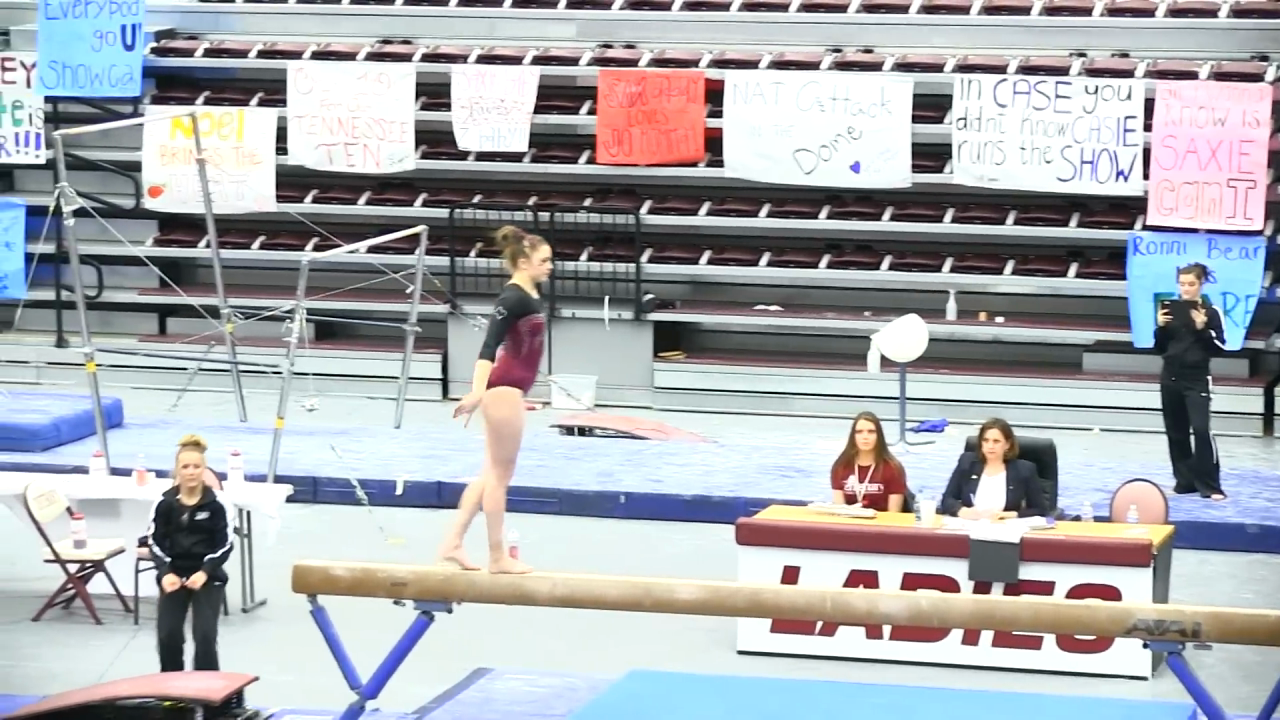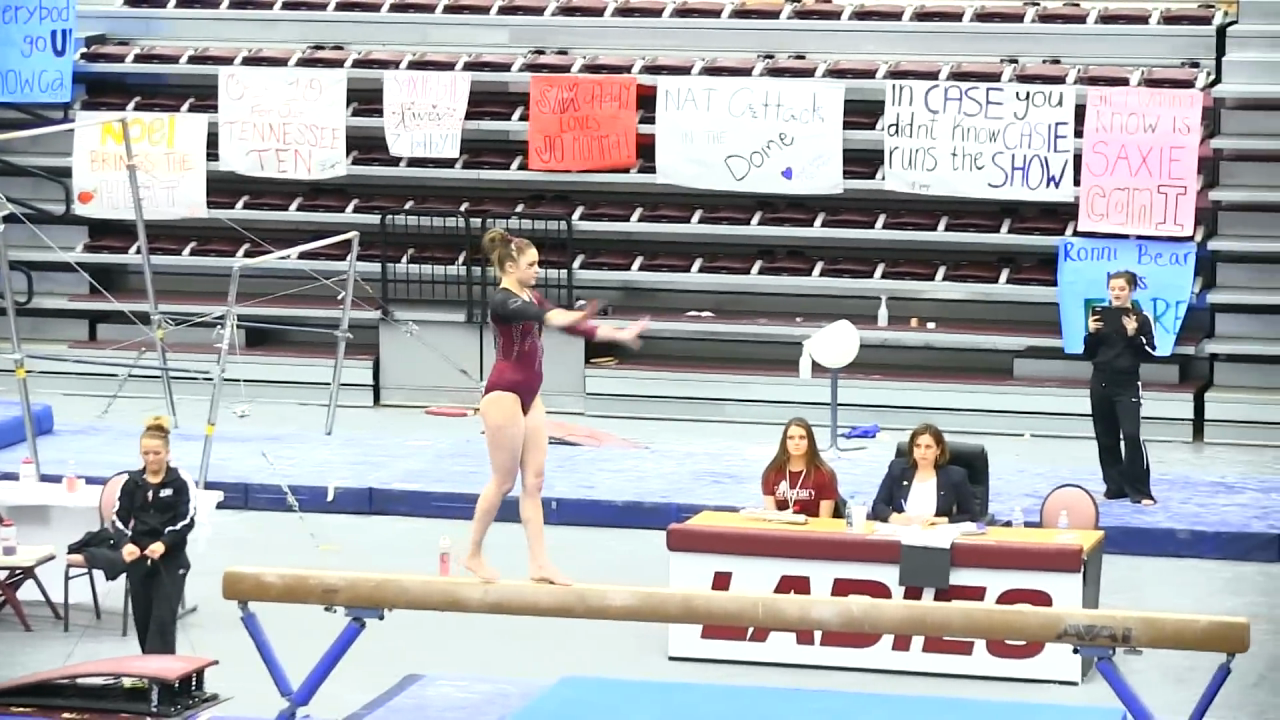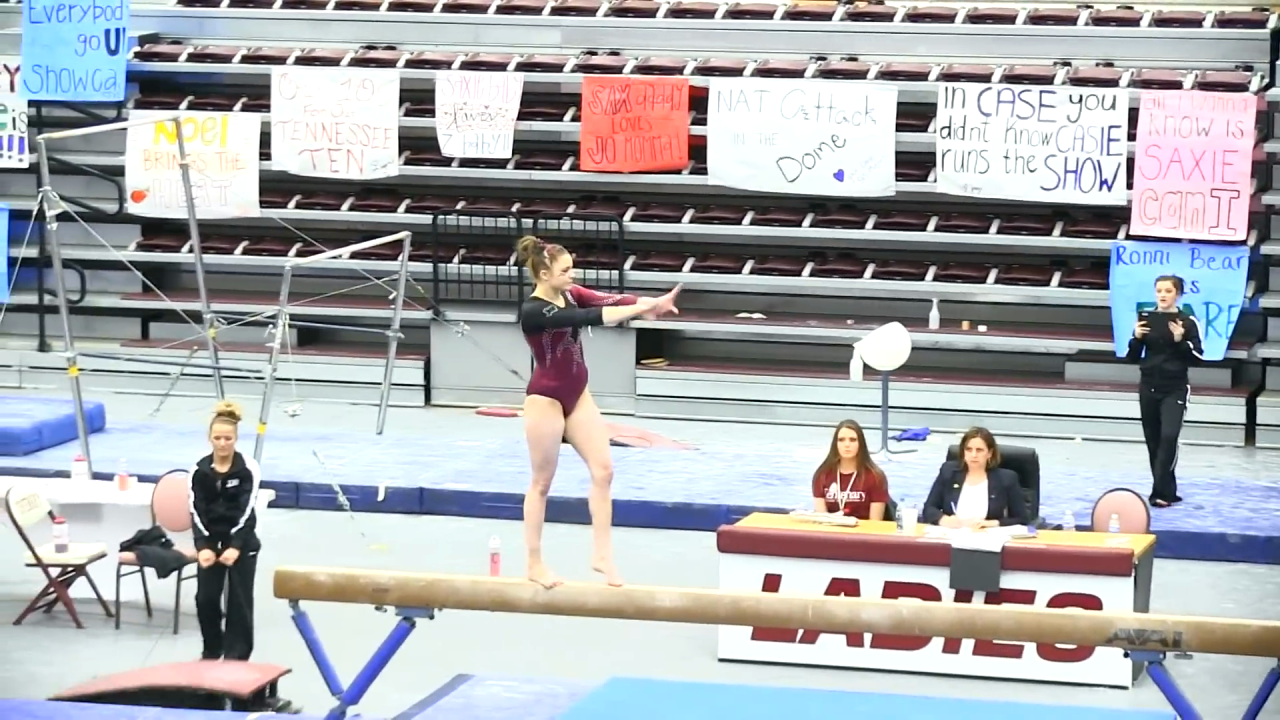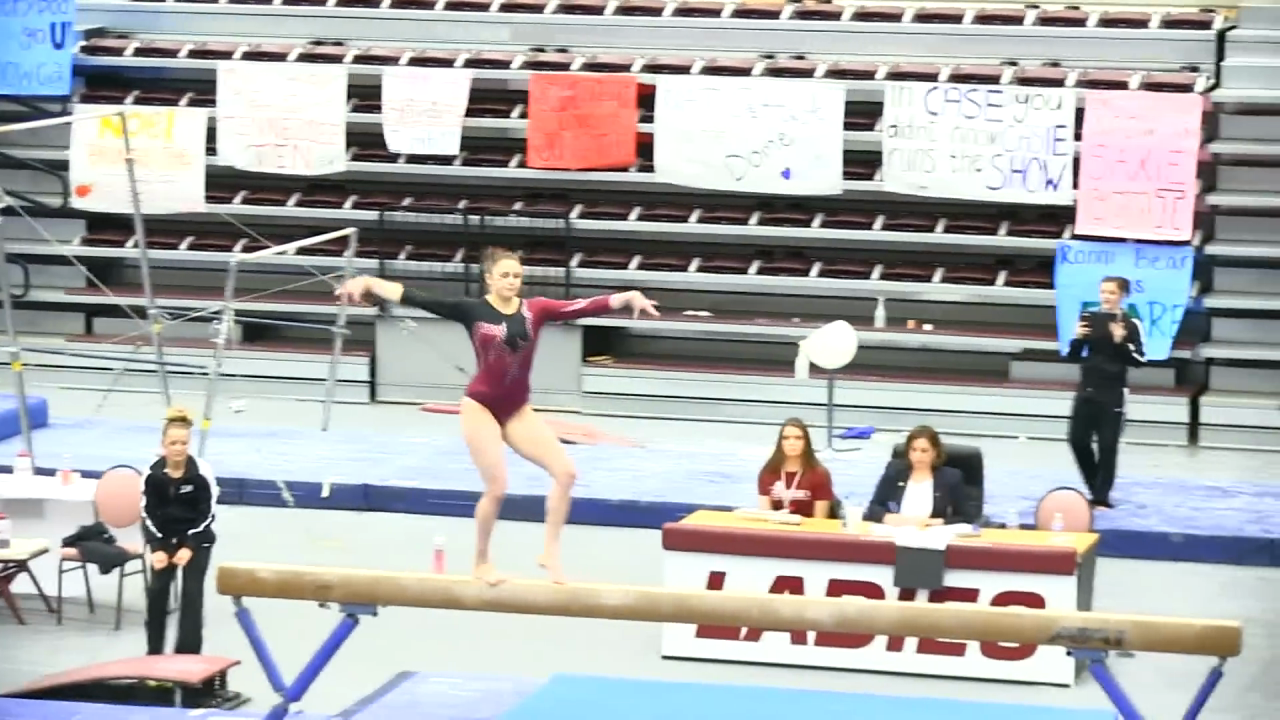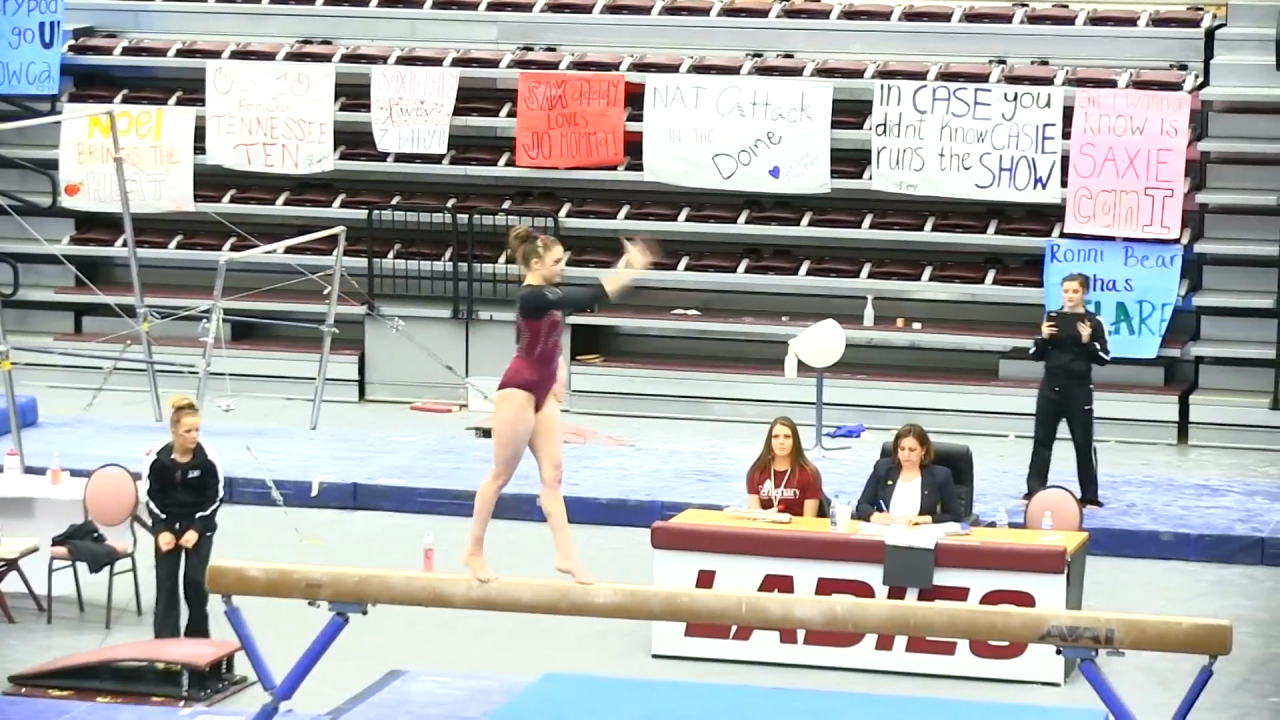
dt=0.7s
person 1, frame 1
left shoulder: (529, 294)
right shoulder: (513, 298)
right elbow: (489, 346)
right wrist: (476, 390)
left hip: (513, 391)
right hip: (505, 391)
left knee: (492, 473)
right knee: (501, 476)
left ankle: (452, 544)
right ankle: (497, 557)
person 1, frame 2
left shoulder: (532, 297)
right shoulder: (502, 301)
left elbow: (570, 324)
right elbow: (539, 317)
left wrist: (617, 334)
right wrist: (571, 317)
left hip: (528, 396)
right hip: (502, 396)
left knee: (534, 481)
right knee: (502, 482)
left ankle: (539, 563)
right ankle: (474, 554)
person 1, frame 3
left shoulder: (572, 295)
right shoulder: (534, 311)
left elbow: (612, 300)
right elbow: (589, 317)
left wrist: (651, 300)
right wrist: (639, 308)
left hip: (578, 395)
right hip: (546, 399)
left knee: (603, 470)
right knee: (541, 482)
left ankle: (602, 554)
right ankle: (534, 563)
person 1, frame 4
left shoulder: (535, 310)
right shoulder: (472, 310)
left elbow: (584, 307)
right elbow: (415, 298)
left wrist: (628, 296)
right wrist: (368, 283)
left hip: (518, 409)
right hip: (481, 408)
left knee: (565, 472)
right knee: (497, 488)
left ankle: (550, 553)
right ankle: (481, 562)
person 1, frame 5
left shoulder: (546, 294)
right shoulder: (531, 297)
right elbow: (587, 298)
left wrist: (559, 369)
right wrist: (629, 267)
left hip: (541, 392)
right hip: (517, 391)
left knee: (552, 476)
right knee: (501, 476)
left ankle: (566, 557)
right ankle: (474, 553)
person 2, frame 1
left shoulder: (217, 503)
right shoulder: (164, 502)
left elbow: (225, 545)
right elbow: (155, 543)
left wrist: (205, 572)
right wrist: (165, 572)
left hip: (207, 576)
right hip: (174, 575)
left knee: (205, 633)
right knee: (168, 636)
person 2, frame 2
left shoulder: (181, 481)
right shoulder: (131, 482)
left elbow: (186, 520)
right elbow: (119, 519)
left wrist: (164, 543)
right wrist: (125, 543)
left hip: (171, 559)
right hip: (139, 559)
left knee: (163, 619)
right knee: (142, 619)
person 2, frame 3
left shoulder: (248, 468)
right shoulder: (200, 470)
left elbow: (247, 511)
right elbow: (196, 511)
left wrist: (236, 546)
right wrist: (202, 546)
left hip: (242, 543)
right hip: (211, 542)
left knee: (239, 602)
right knee: (206, 598)
left ankle: (236, 660)
right ankle: (212, 652)
person 2, frame 4
left shoulder: (202, 472)
right shoulder: (153, 474)
left elbow: (207, 514)
right elbow: (148, 514)
left wrist: (189, 547)
right wrist: (157, 548)
left hip: (196, 539)
right hip: (164, 537)
left knee: (191, 593)
right knee: (157, 590)
left ankle: (187, 653)
right ankle: (154, 651)
person 2, frame 5
left shoulder: (208, 459)
right shoulder: (158, 460)
left elbow: (215, 498)
right elbow: (152, 498)
left wrist: (196, 529)
right wrist: (162, 530)
left hip: (200, 524)
right hip: (168, 524)
left knee: (196, 580)
right knee: (165, 581)
left ankle: (198, 635)
right ankle: (166, 639)
person 3, frame 1
left shoulder: (1210, 312)
right shoulder: (1170, 310)
left elbow: (1219, 347)
right elbow: (1160, 348)
left wrist: (1202, 329)
right wrist: (1160, 327)
left hip: (1196, 380)
right hip: (1170, 378)
left knee: (1201, 430)
right knee: (1176, 432)
left ankle: (1209, 485)
right ankle: (1185, 480)
person 3, frame 2
left shoulder: (1140, 319)
right shoulder: (1101, 316)
left elbow: (1149, 354)
right elbow: (1089, 354)
left wrist: (1133, 335)
right wrist: (1091, 333)
left hip: (1127, 385)
right hip: (1100, 384)
left knee: (1132, 435)
right knee: (1106, 437)
left ankle: (1139, 490)
right ankle: (1115, 485)
person 3, frame 3
left shoulder: (1187, 322)
right shoulder: (1146, 319)
left elbow: (1197, 357)
right elbow: (1133, 358)
left wrist: (1180, 340)
right wrist: (1136, 338)
left hip: (1175, 389)
right hip: (1148, 387)
left knee: (1168, 437)
right knee: (1153, 440)
left ankle: (1161, 492)
right ankle: (1167, 490)
person 3, frame 4
left shoulder: (1130, 324)
right shoulder: (1089, 319)
left elbow: (1138, 360)
right elbow: (1074, 355)
left wrist: (1120, 342)
right wrist: (1077, 338)
left hip: (1113, 390)
right hip: (1087, 387)
left knee: (1107, 444)
right knee: (1077, 438)
left ankle: (1101, 496)
right ankle: (1096, 486)
person 3, frame 5
left shoulder: (1093, 322)
right shoulder: (1052, 318)
left elbow: (1104, 358)
right elbow: (1036, 355)
left wrist: (1088, 342)
right wrist: (1043, 338)
left hip: (1079, 389)
right hip: (1051, 387)
left knee: (1084, 442)
right knee: (1042, 439)
left ankle: (1089, 496)
right ankle: (1035, 490)
